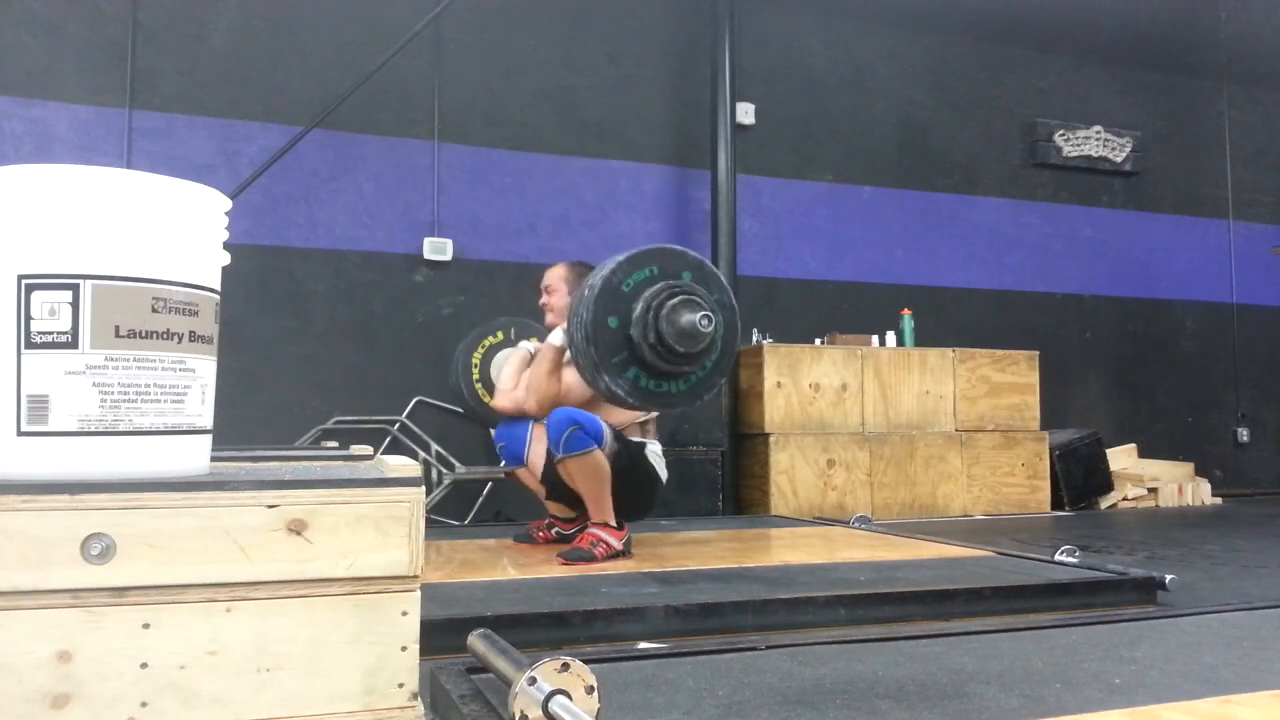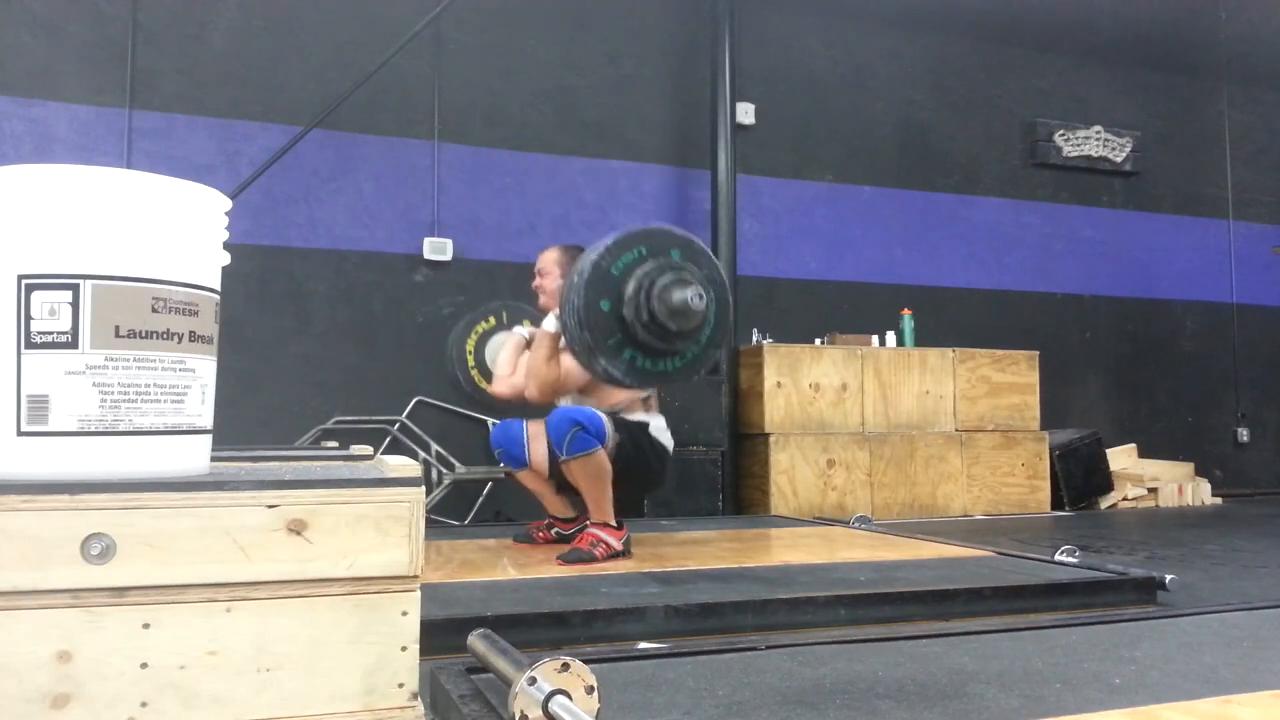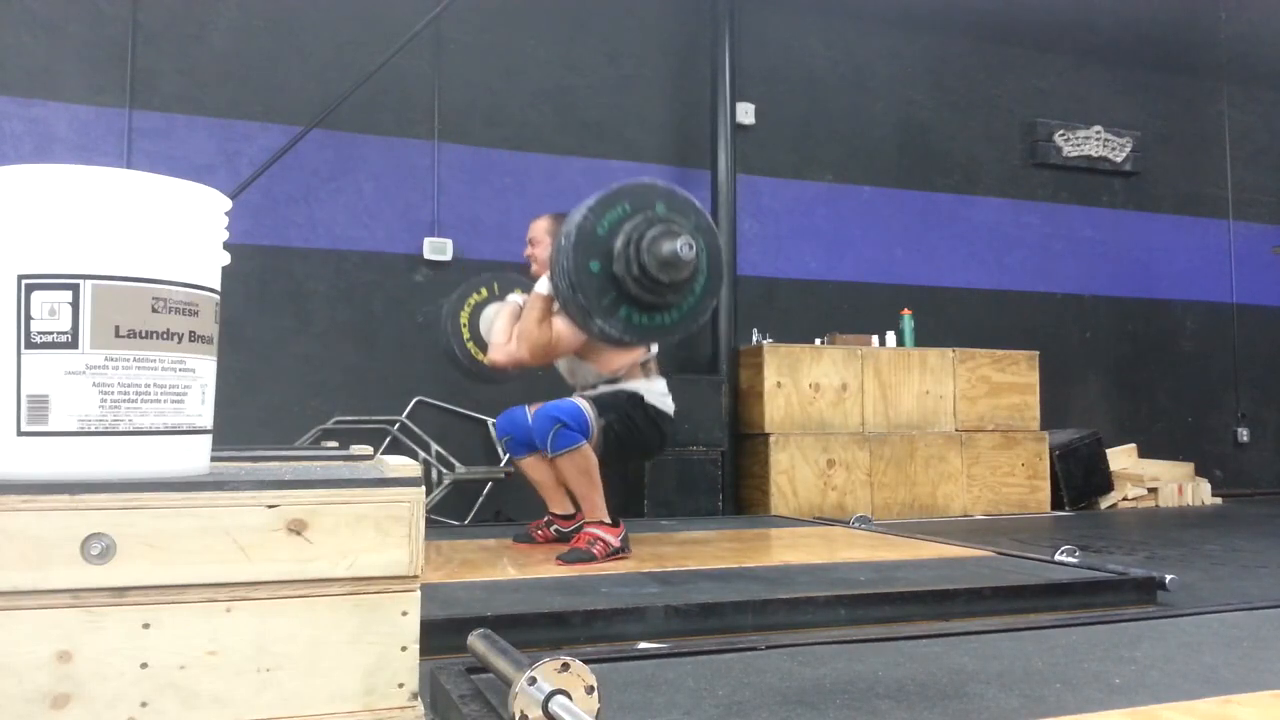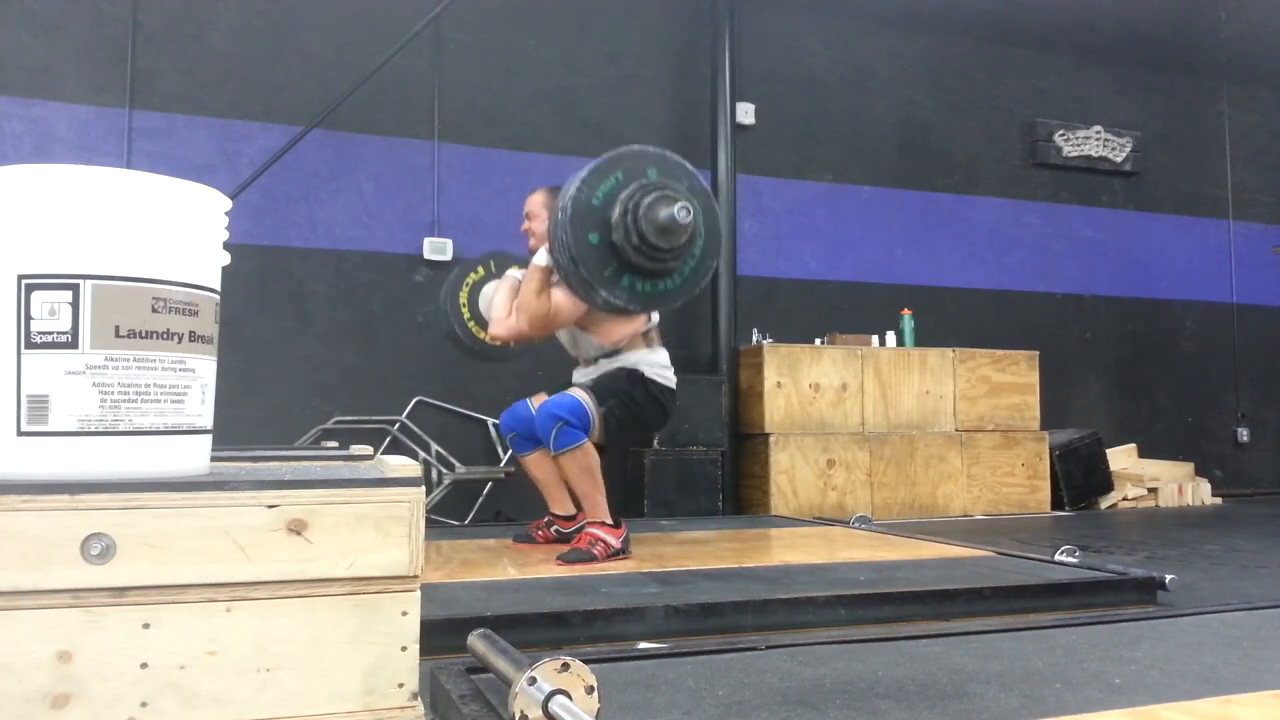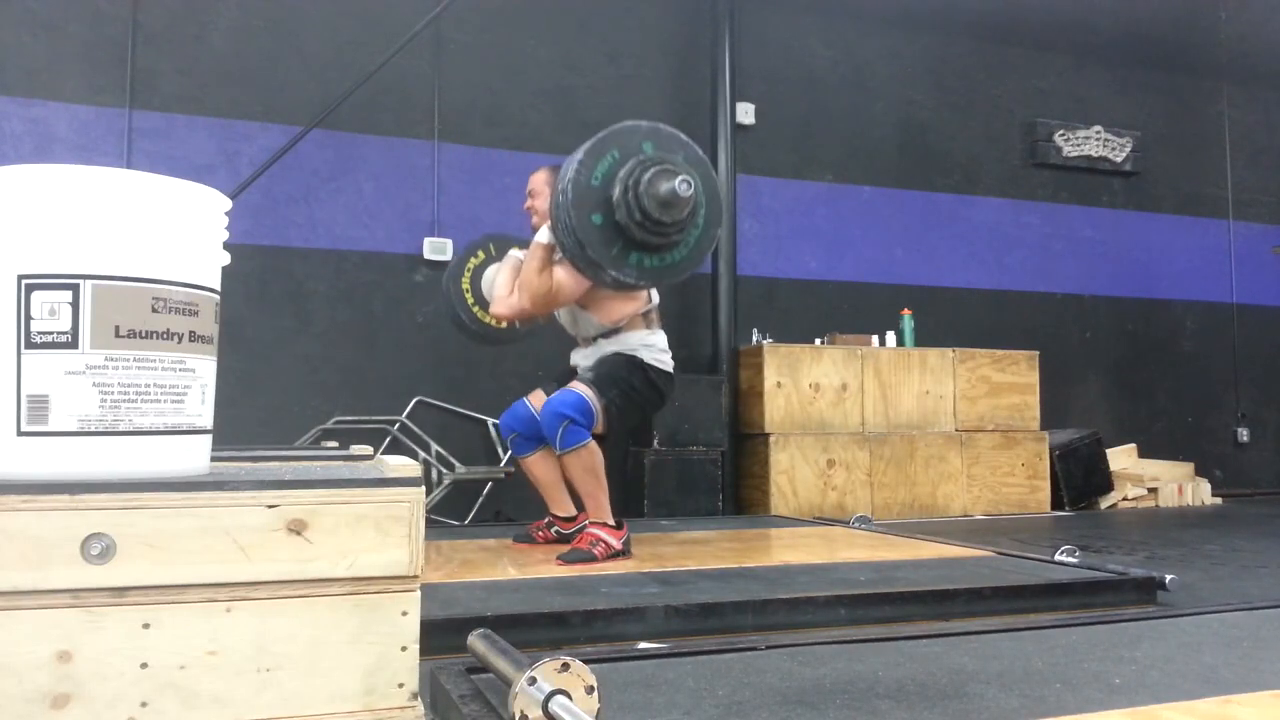
dt=0.2s
person 1, frame 1
right shoulder: (566, 352)
left elbow: (536, 403)
right elbow: (503, 400)
left wrist: (557, 340)
right wrist: (525, 348)
left hip: (635, 473)
right hip: (595, 465)
left knee: (567, 422)
right knee: (509, 432)
left ankle: (609, 530)
right ankle: (568, 521)
person 1, frame 2
right shoulder: (558, 336)
left elbow: (538, 391)
right elbow: (502, 386)
left wrist: (551, 325)
right wrist: (521, 333)
left hip: (641, 451)
right hip: (599, 453)
left knee: (566, 421)
right knee: (505, 436)
left ankle: (608, 531)
right ankle: (567, 520)
person 1, frame 3
right shoulder: (555, 303)
left elbow: (533, 354)
right elbow: (499, 354)
left wrist: (543, 288)
right wrist: (514, 302)
left hip: (642, 413)
right hip: (603, 413)
left knee: (552, 417)
right knee: (511, 425)
left ankle: (604, 529)
right ankle: (565, 519)
person 1, frame 4
right shoulder: (556, 275)
left elbow: (533, 325)
right elbow: (500, 329)
left wrist: (542, 259)
right wrist: (512, 276)
left hip: (643, 383)
right hip: (605, 382)
left knee: (554, 415)
right knee: (515, 422)
left ankle: (606, 530)
right ankle: (566, 519)
person 1, frame 5
right shoulder: (557, 255)
left elbow: (535, 302)
right elbow: (502, 307)
left wrist: (544, 236)
right wrist: (514, 256)
left hip: (639, 364)
right hip: (598, 364)
left knee: (560, 414)
right knee: (515, 423)
left ankle: (607, 531)
right ankle: (566, 520)
